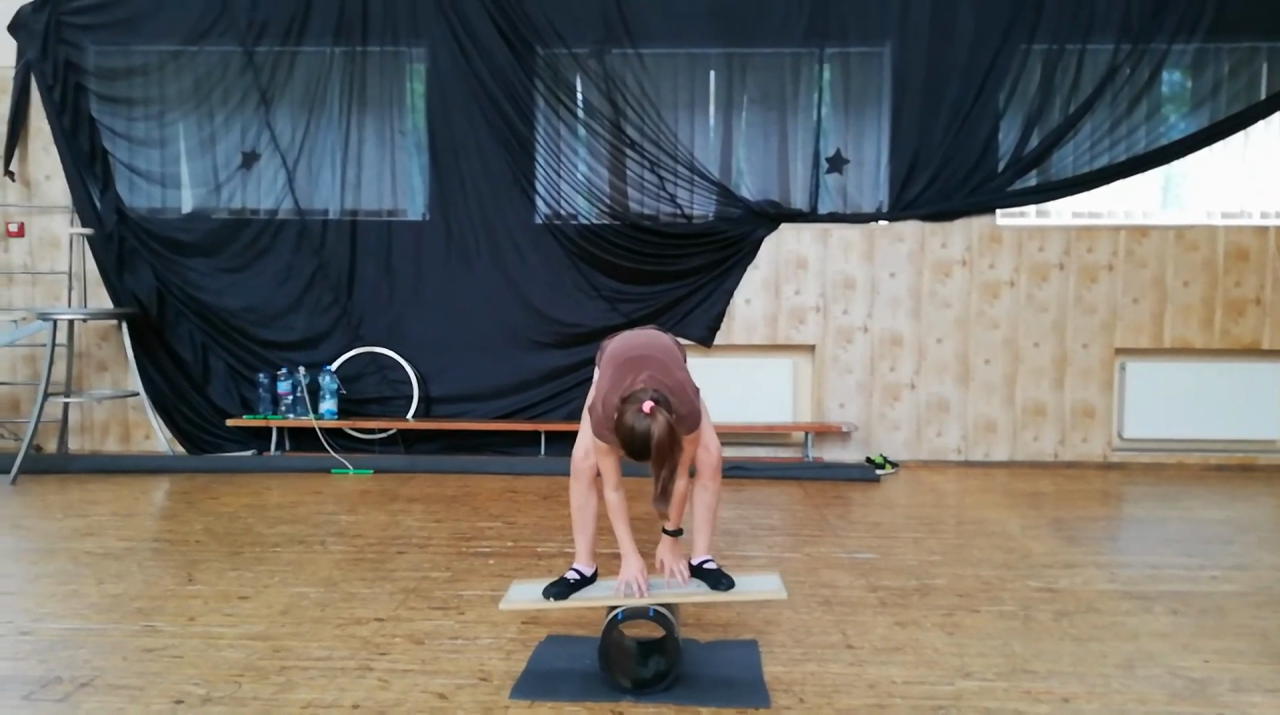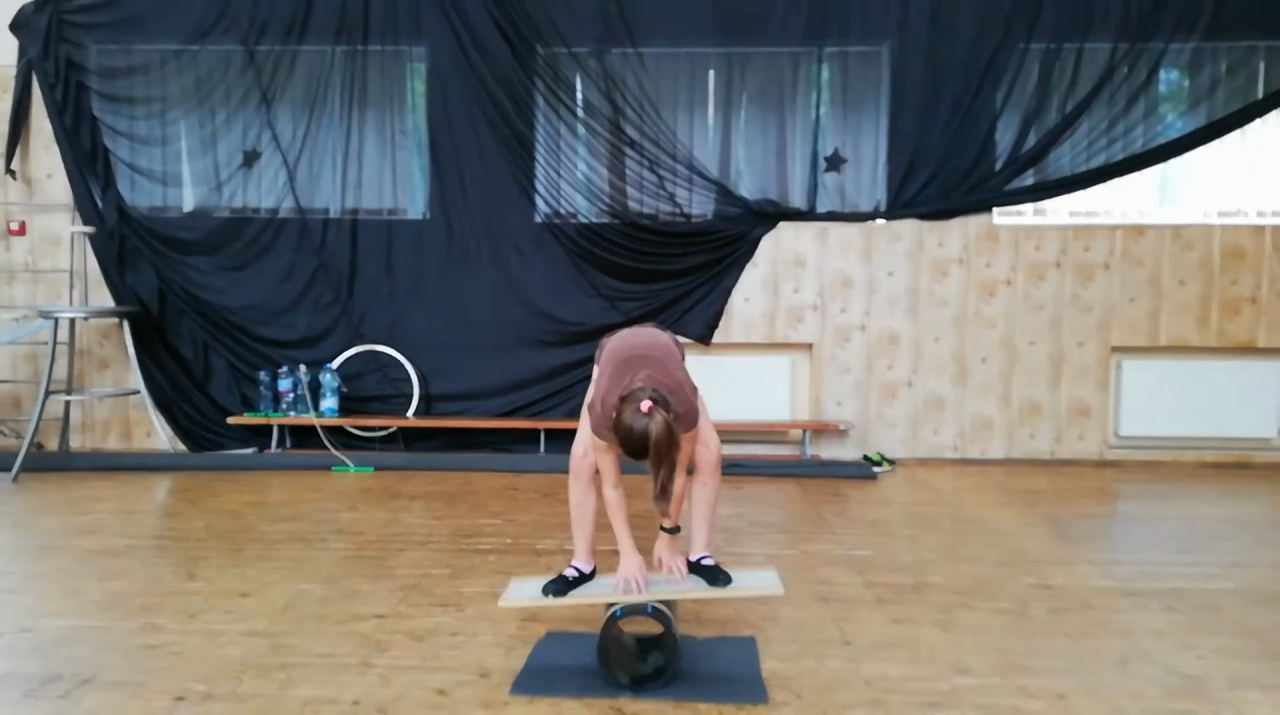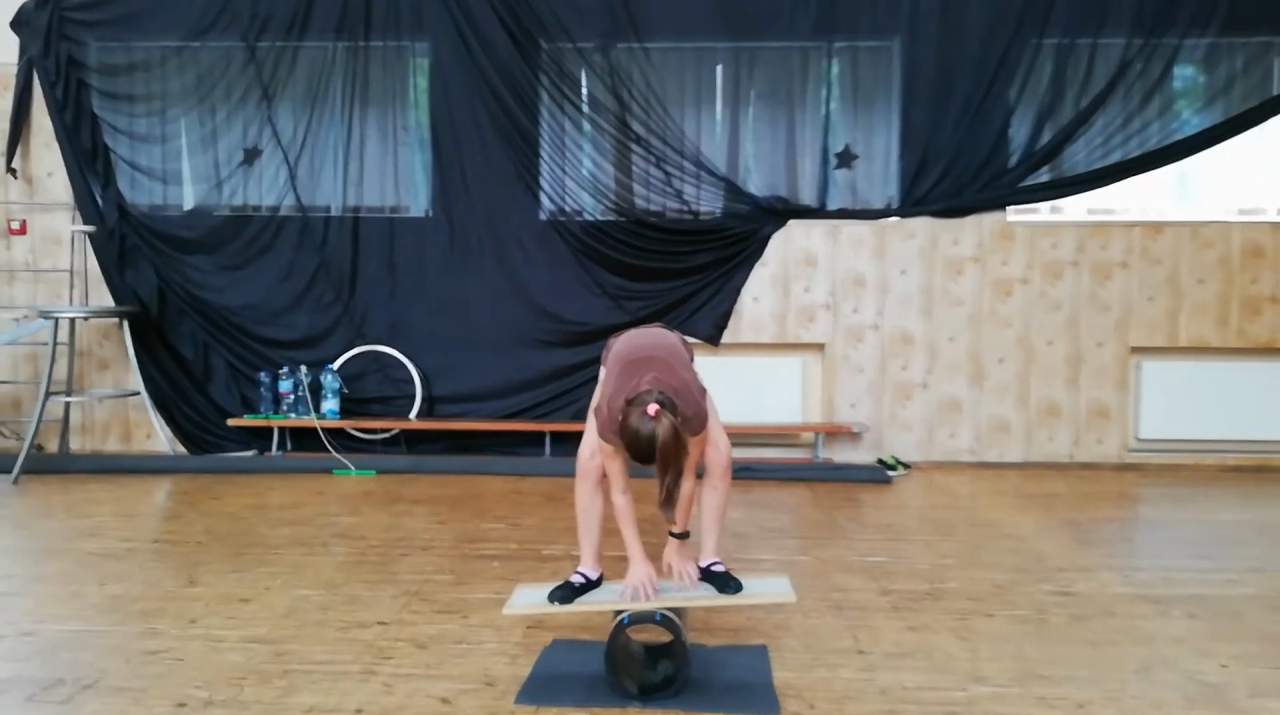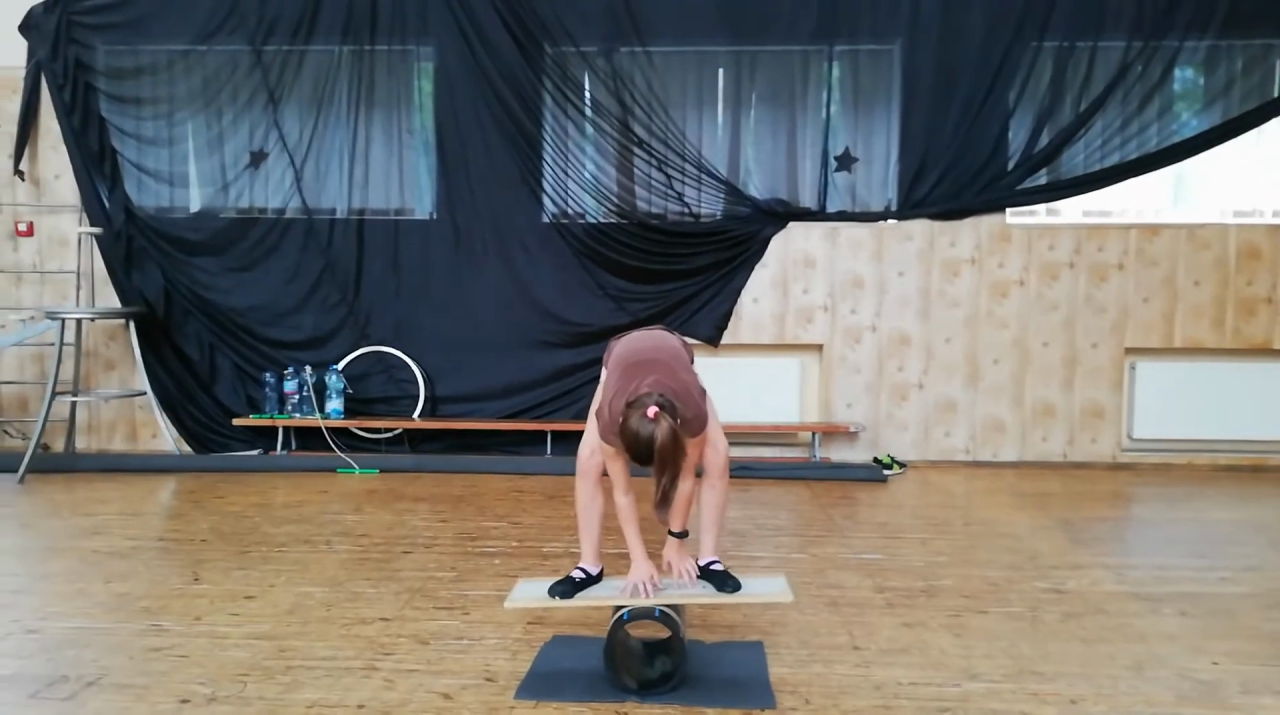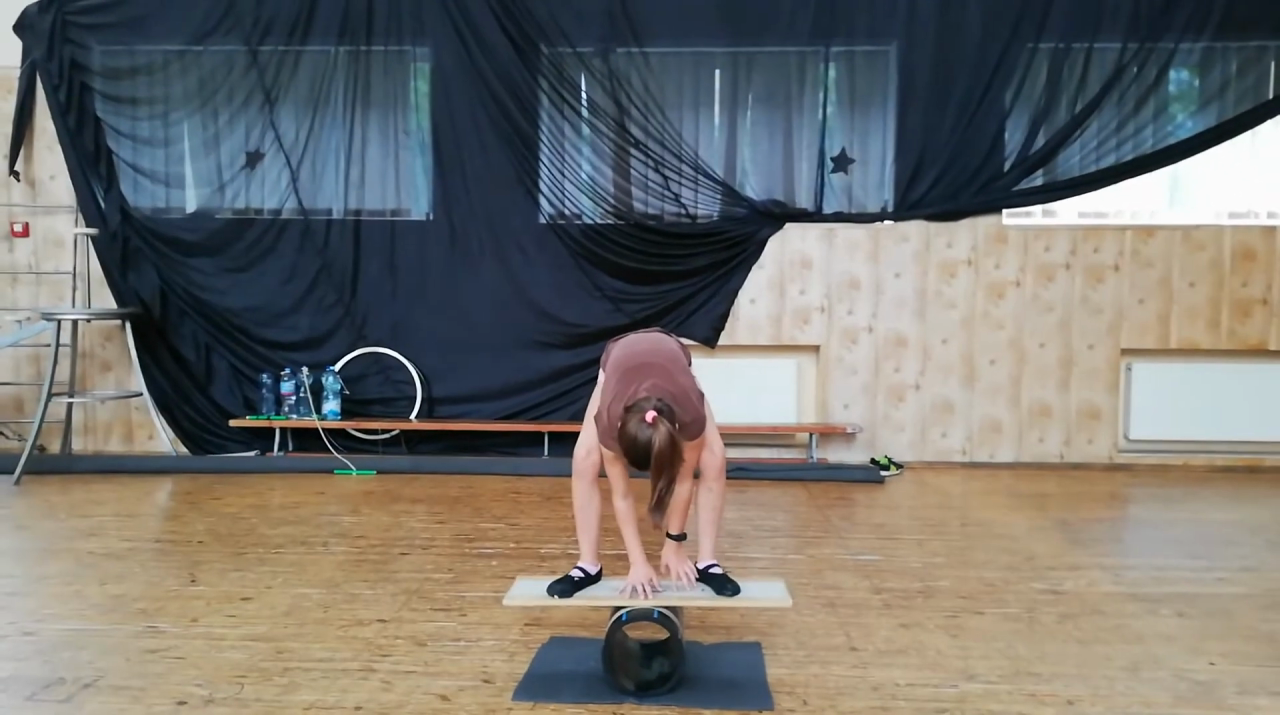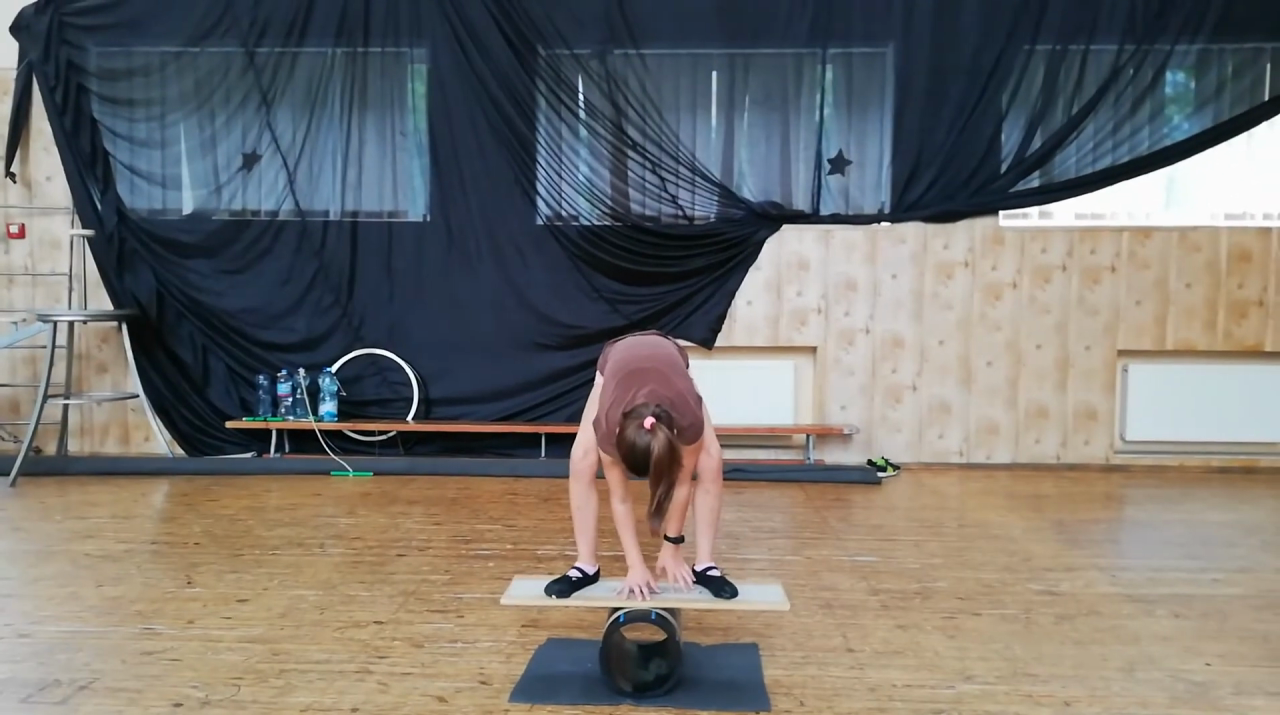
dt=0.1s
person 1, frame 1
left shoulder: (685, 408)
right shoulder: (605, 411)
left elbow: (679, 476)
right elbow: (612, 488)
left wrist: (670, 539)
right wrist: (629, 555)
left knee: (709, 457)
right knee: (583, 461)
left ankle: (701, 559)
right ankle: (583, 567)
person 1, frame 2
left shoulder: (684, 406)
right shoulder: (603, 409)
left elbow: (677, 473)
right elbow: (611, 485)
left wrist: (668, 537)
right wrist: (627, 553)
left knee: (709, 454)
right knee: (582, 459)
left ankle: (699, 555)
right ankle: (582, 564)
person 1, frame 3
left shoulder: (692, 408)
right shoulder: (611, 413)
left elbow: (686, 477)
right elbow: (619, 491)
left wrist: (677, 541)
right wrist: (637, 560)
left knee: (719, 456)
right knee: (589, 462)
left ankle: (709, 561)
right ankle: (588, 570)
person 1, frame 4
left shoulder: (692, 410)
right shoulder: (611, 414)
left elbow: (685, 477)
right elbow: (622, 491)
left wrist: (676, 540)
right wrist: (639, 559)
left knee: (717, 457)
right knee: (589, 460)
left ankle: (708, 560)
right ankle: (589, 566)
person 1, frame 5
left shoulder: (690, 414)
right shoulder: (610, 419)
left elbow: (683, 480)
right elbow: (621, 495)
left wrist: (674, 543)
right wrist: (638, 562)
left knee: (713, 459)
right knee: (585, 460)
left ankle: (706, 563)
right ankle: (588, 566)
person 1, frame 6
left shoulder: (689, 418)
right shoulder: (608, 423)
left elbow: (682, 483)
right elbow: (619, 500)
left wrist: (672, 546)
right wrist: (635, 565)
left knee: (710, 462)
right knee: (582, 460)
left ankle: (704, 565)
right ankle: (586, 567)
